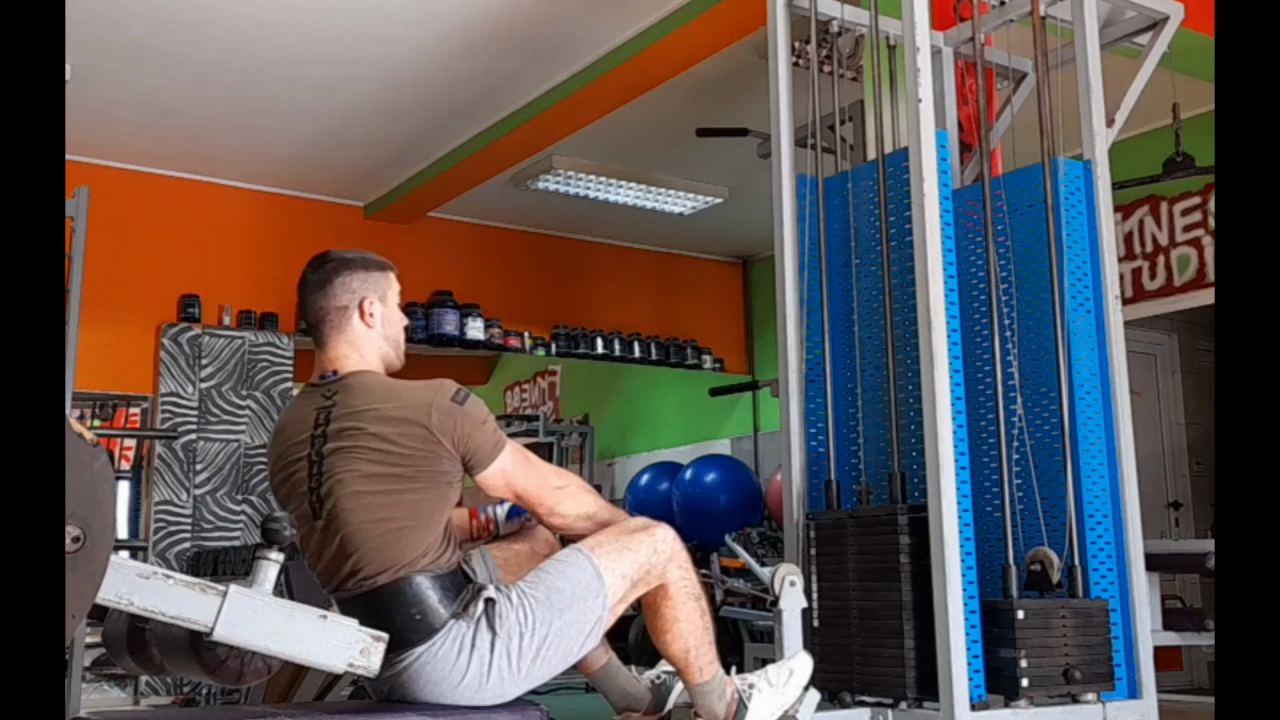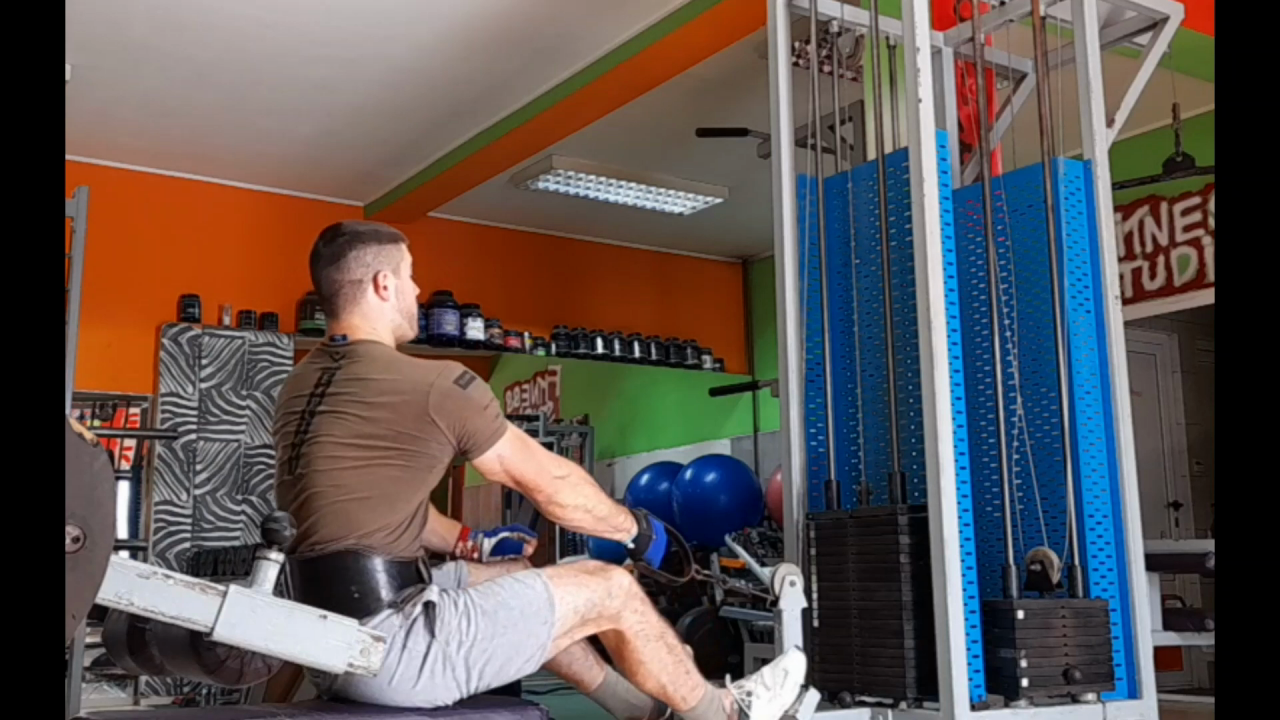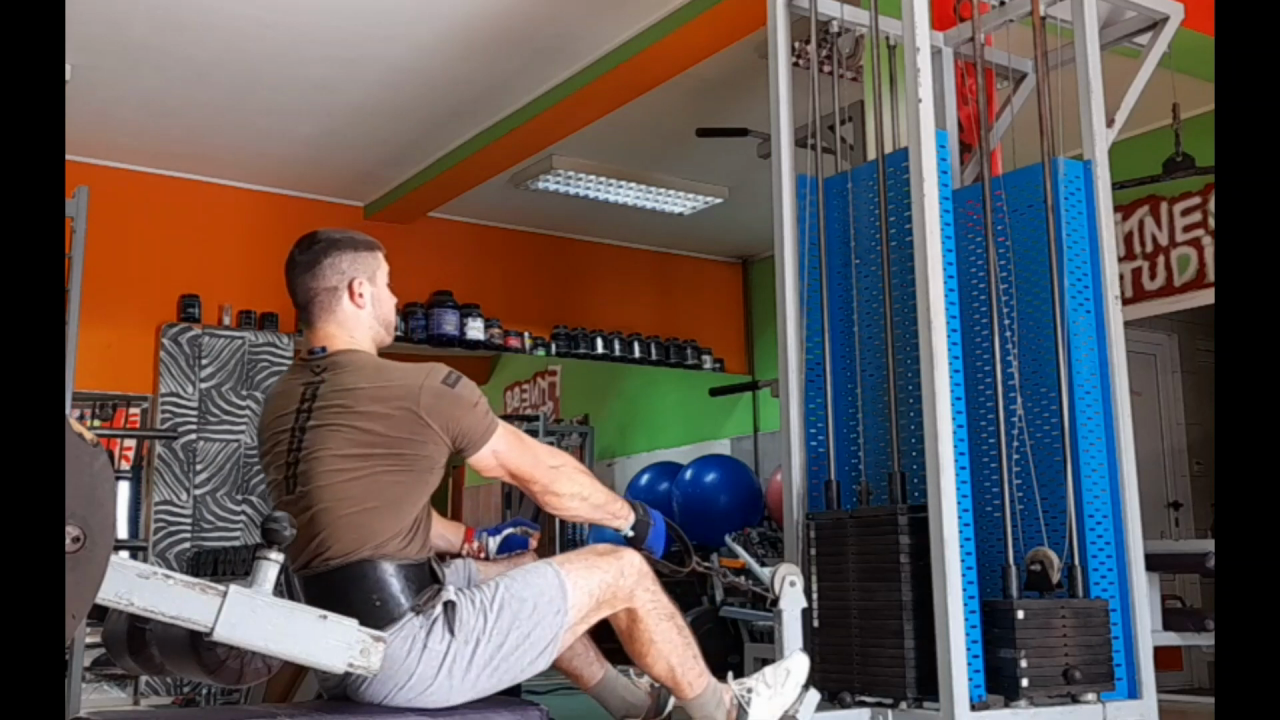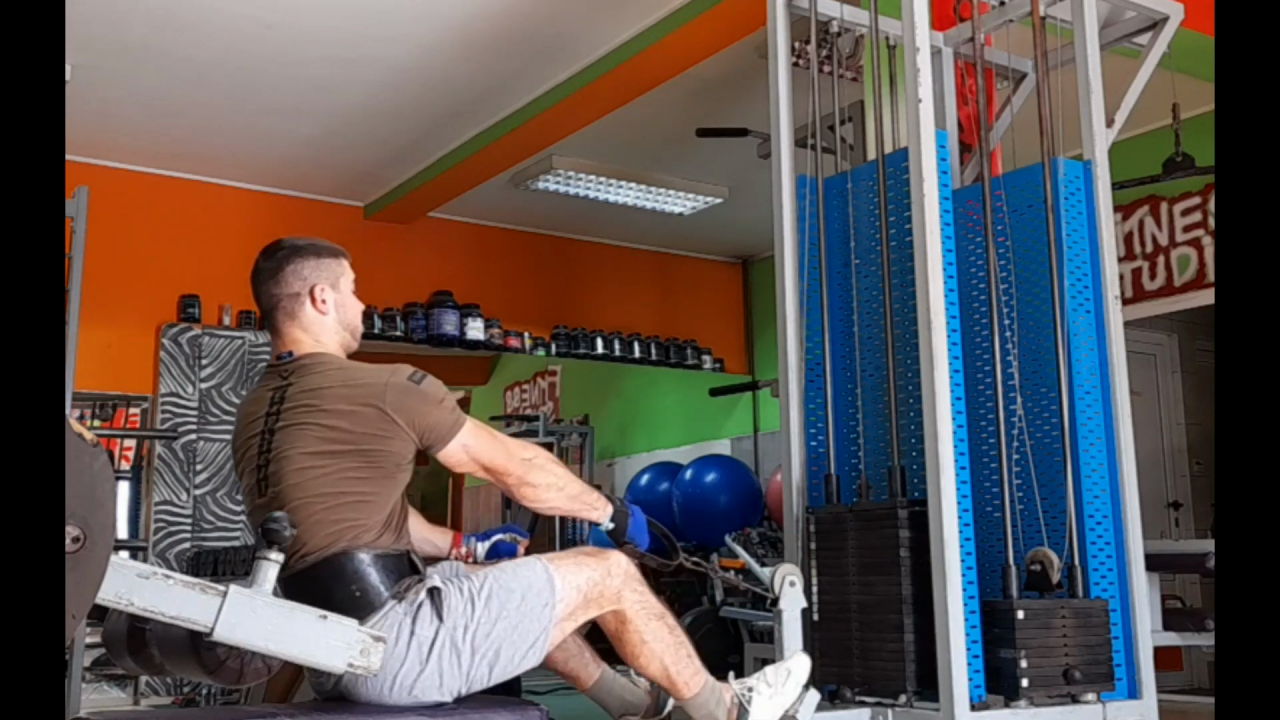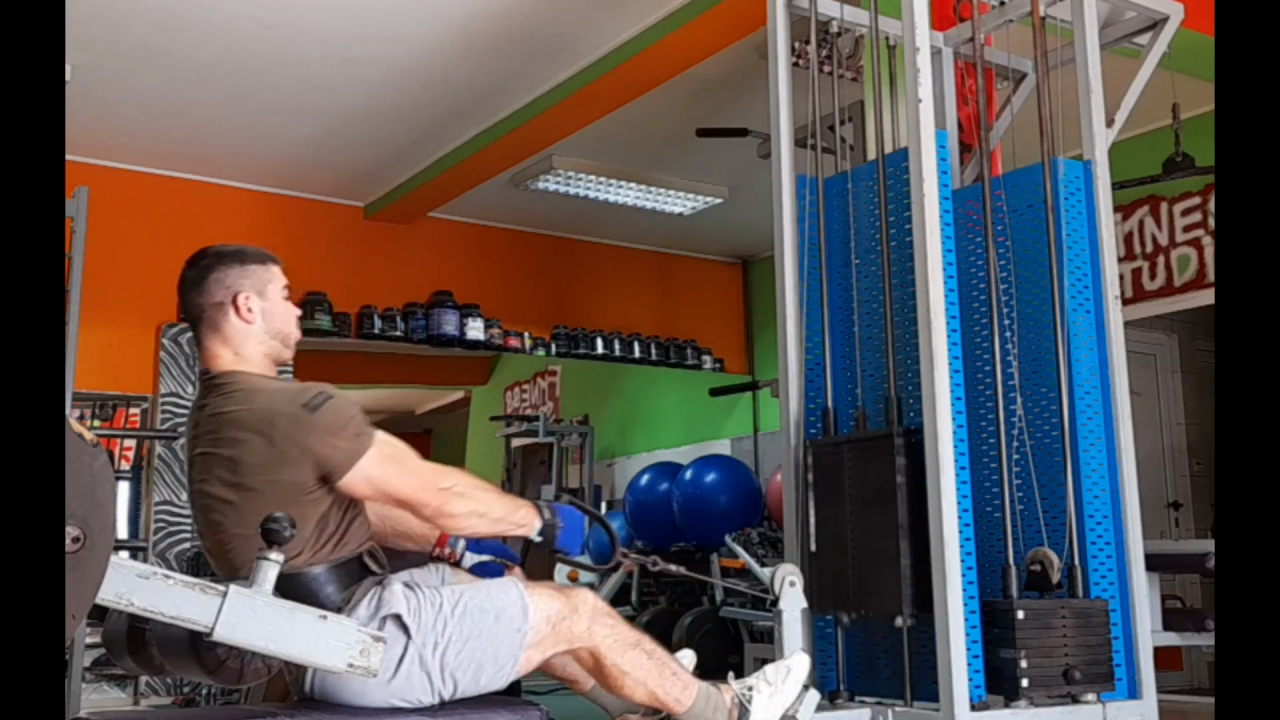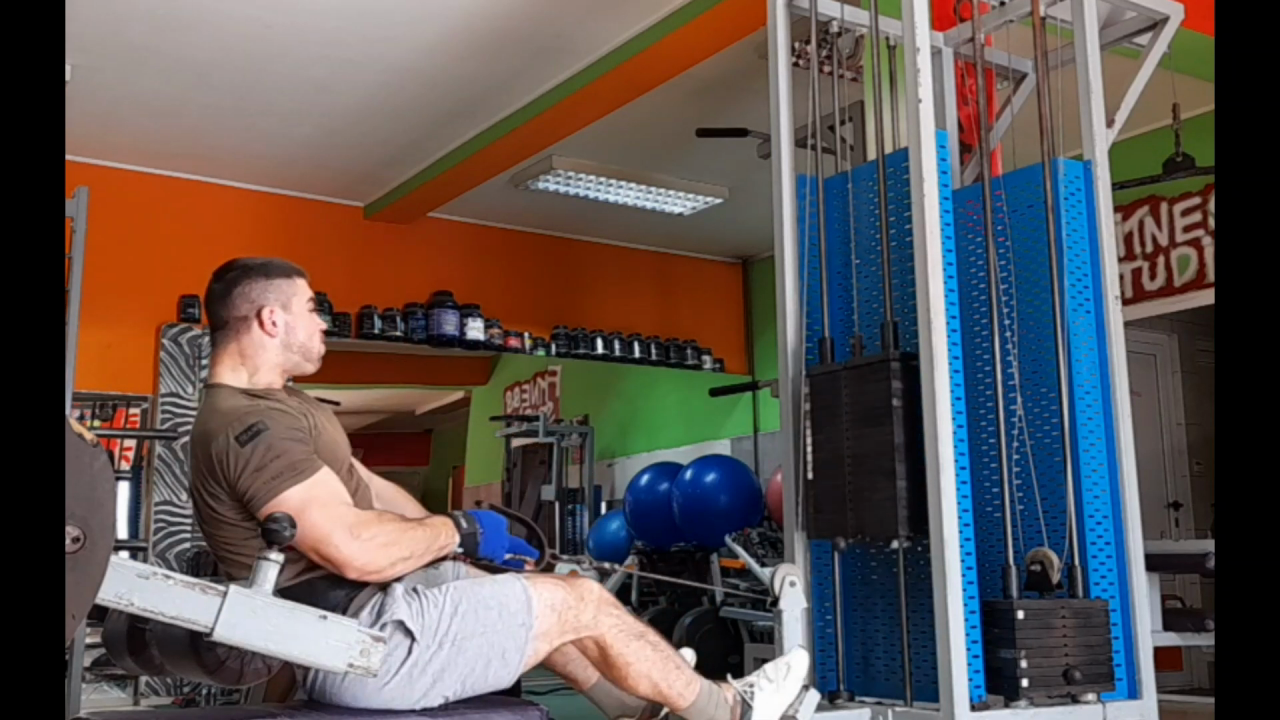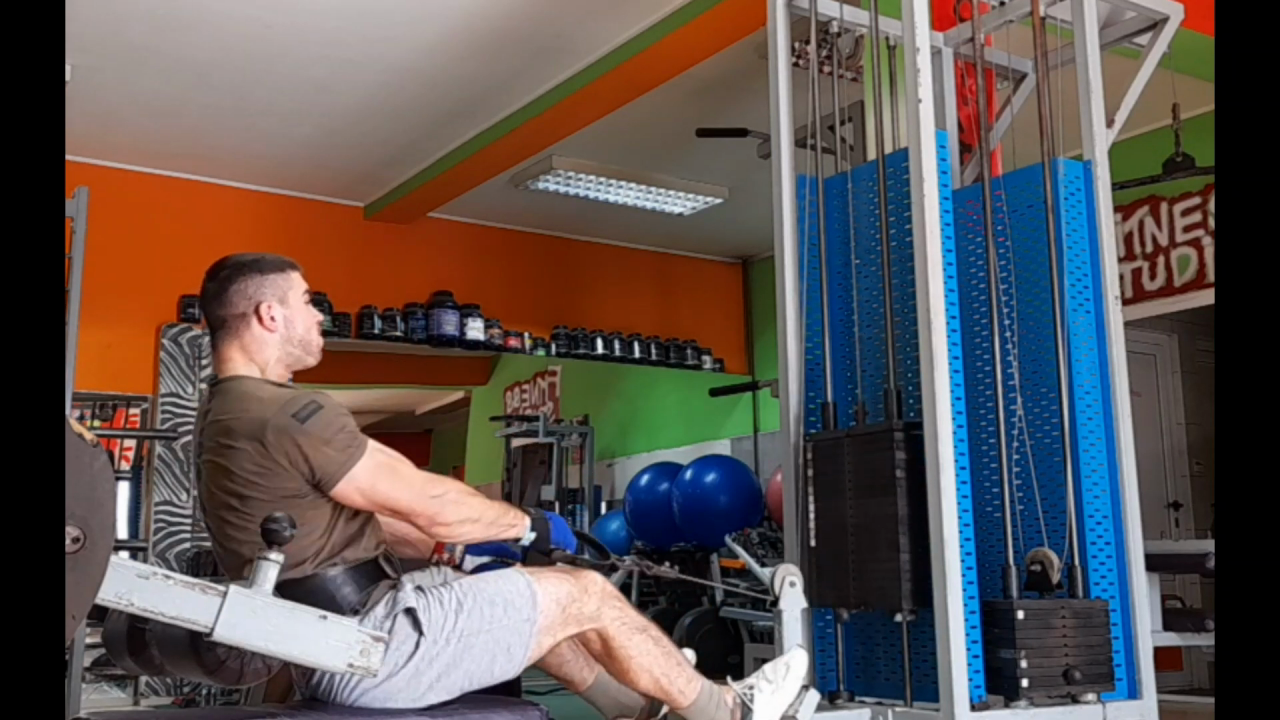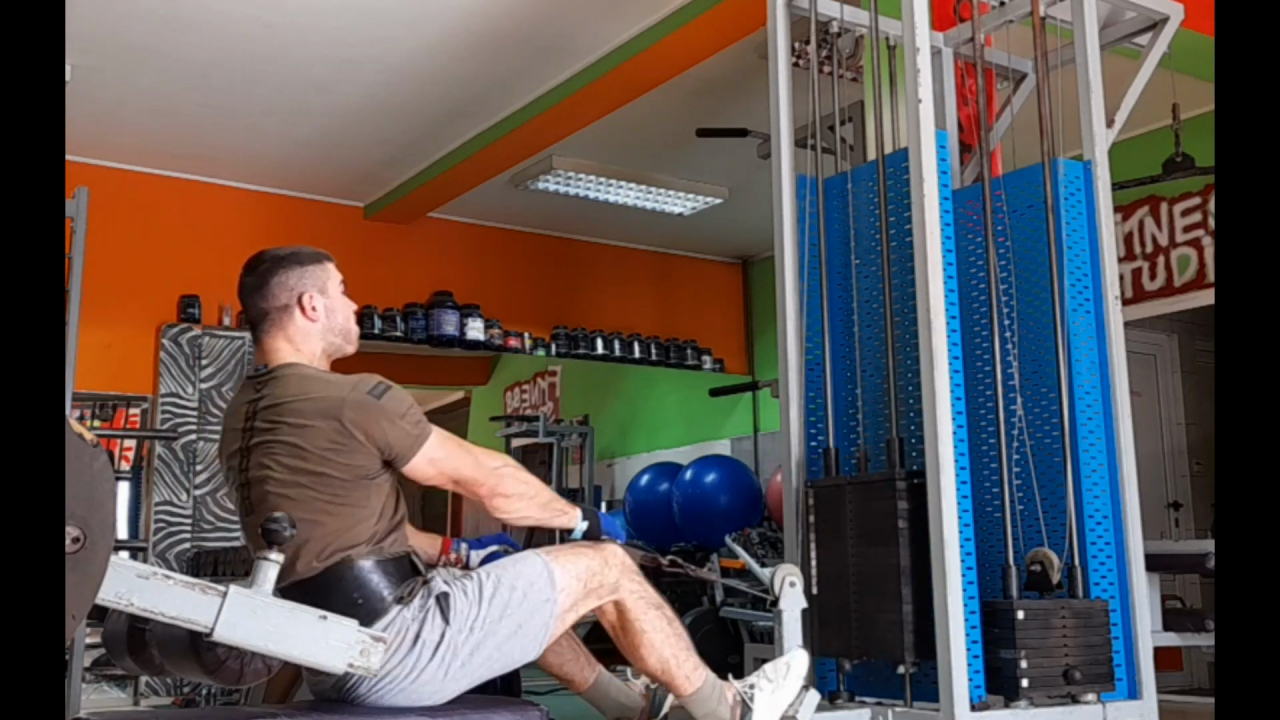
dt=0.4s
person 1, frame 1
left shoulder: (287, 435)
right shoulder: (432, 405)
right elbow: (549, 494)
right wrist: (624, 525)
left hip: (386, 661)
right hip: (458, 656)
left knee: (538, 540)
right knee: (656, 545)
person 1, frame 2
left shoulder: (300, 387)
right shoulder: (435, 386)
right elbow: (549, 483)
left wrist: (469, 543)
right wrist: (635, 529)
right hip: (388, 648)
left knee: (511, 576)
right knee: (609, 590)
person 1, frame 3
left shoulder: (279, 406)
right shoulder: (420, 389)
right elbow: (543, 473)
left wrist: (471, 541)
right wrist: (634, 517)
right hip: (407, 651)
left knee: (519, 569)
right knee: (621, 570)
person 1, frame 4
left shoulder: (255, 414)
right shoulder: (384, 389)
right elbow: (516, 467)
left wrist: (460, 546)
right wrist: (613, 512)
right hip: (391, 639)
left knee: (513, 579)
right knee: (608, 575)
person 1, frame 5
left shoulder: (223, 411)
right shoulder: (294, 408)
right elbow: (432, 492)
left wrist: (453, 546)
right wrist: (540, 518)
left hip: (340, 620)
left knee: (505, 584)
right knee: (576, 613)
person 1, frame 6
left shoulder: (279, 408)
right shoulder: (249, 428)
left elbow: (370, 495)
right elbow: (360, 548)
left wrist: (453, 541)
right wrist: (460, 531)
left hip: (350, 625)
left knee: (516, 581)
right knee: (582, 602)
person 1, frame 7
left shoulder: (227, 415)
right shoulder: (288, 416)
right elbow: (427, 502)
left wrist: (450, 553)
right wrist: (530, 524)
left knee: (510, 586)
right knee: (586, 593)
person 1, frame 8
left shoulder: (243, 417)
right shoulder: (353, 400)
right elbow: (486, 480)
left wrist: (452, 552)
right wrist: (582, 519)
right hip: (394, 648)
left knee: (514, 585)
right knee: (605, 566)
